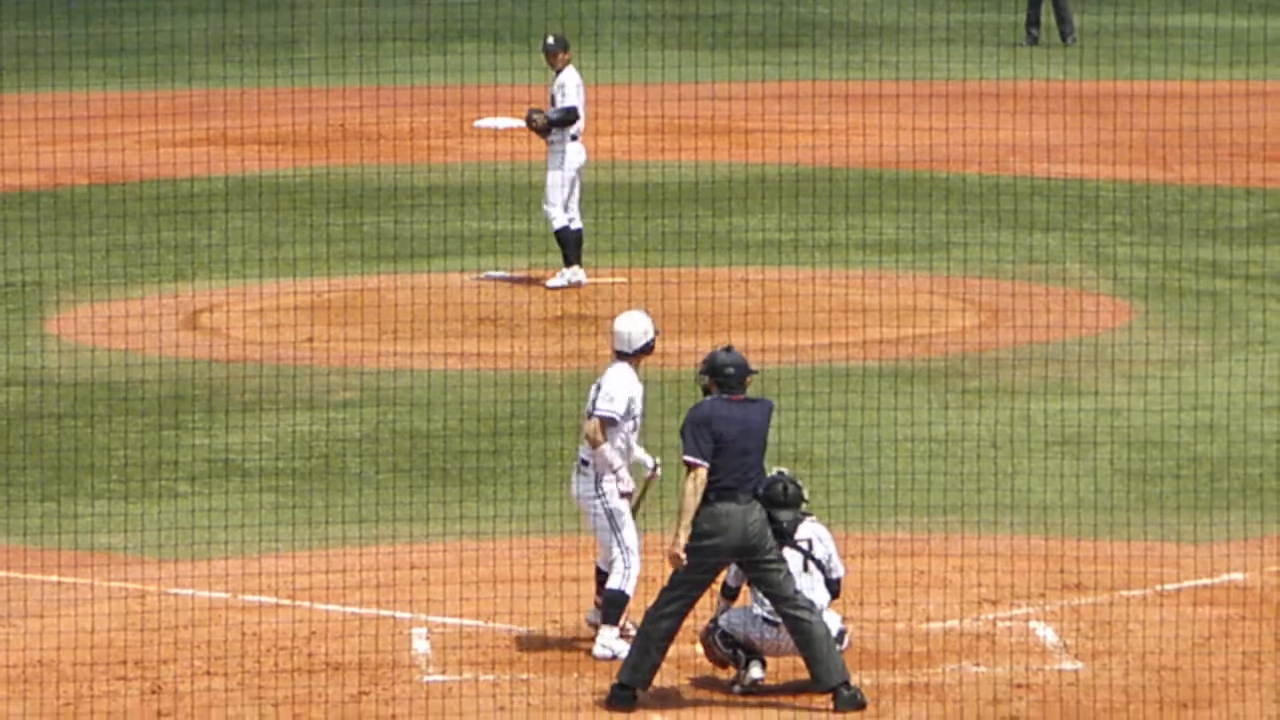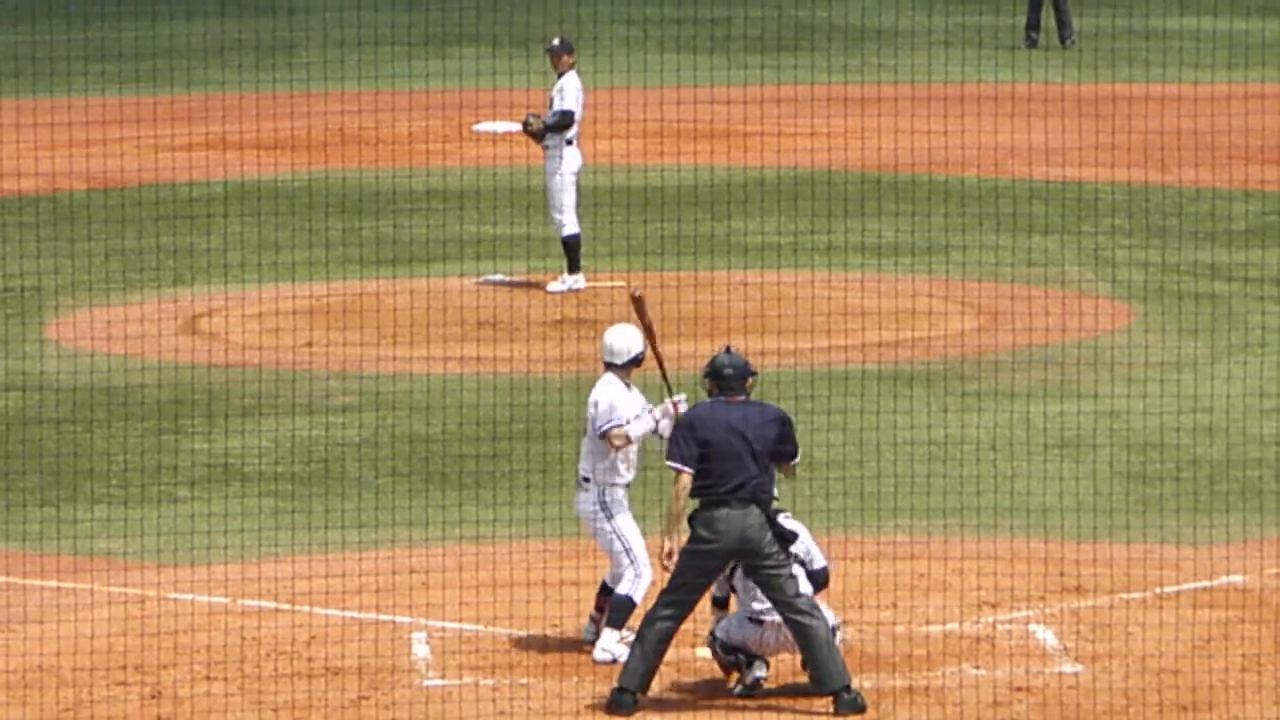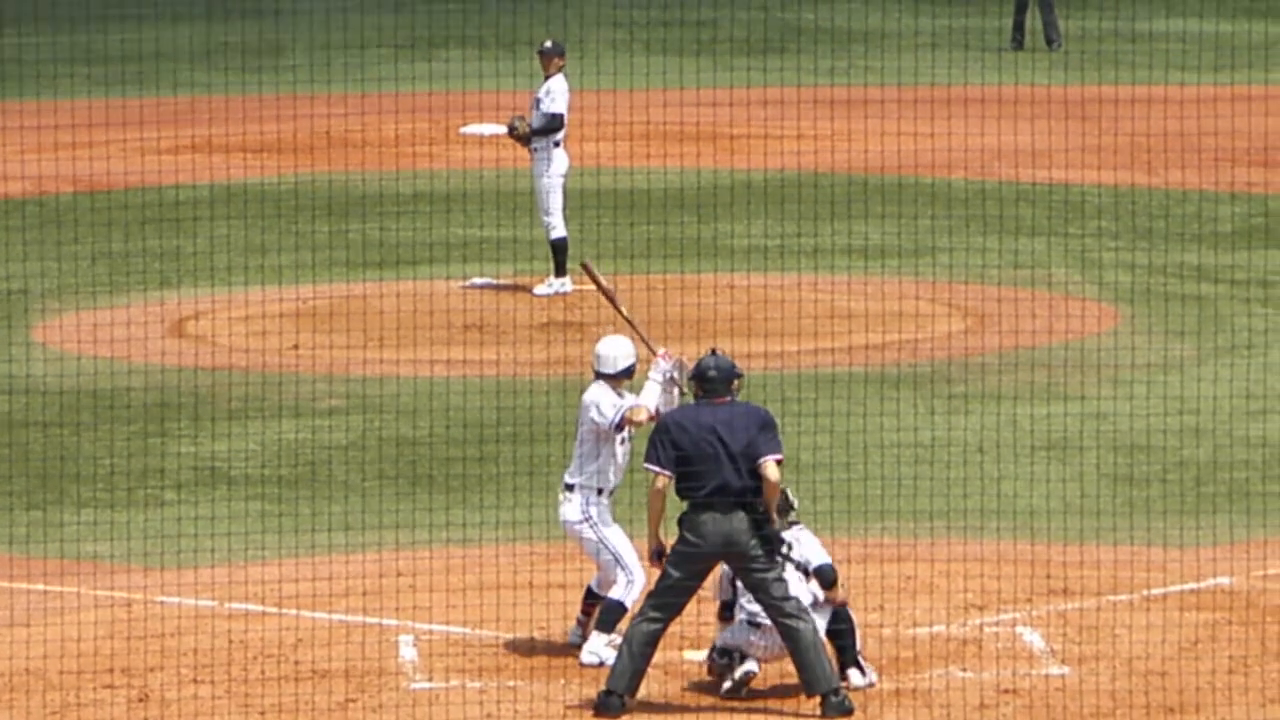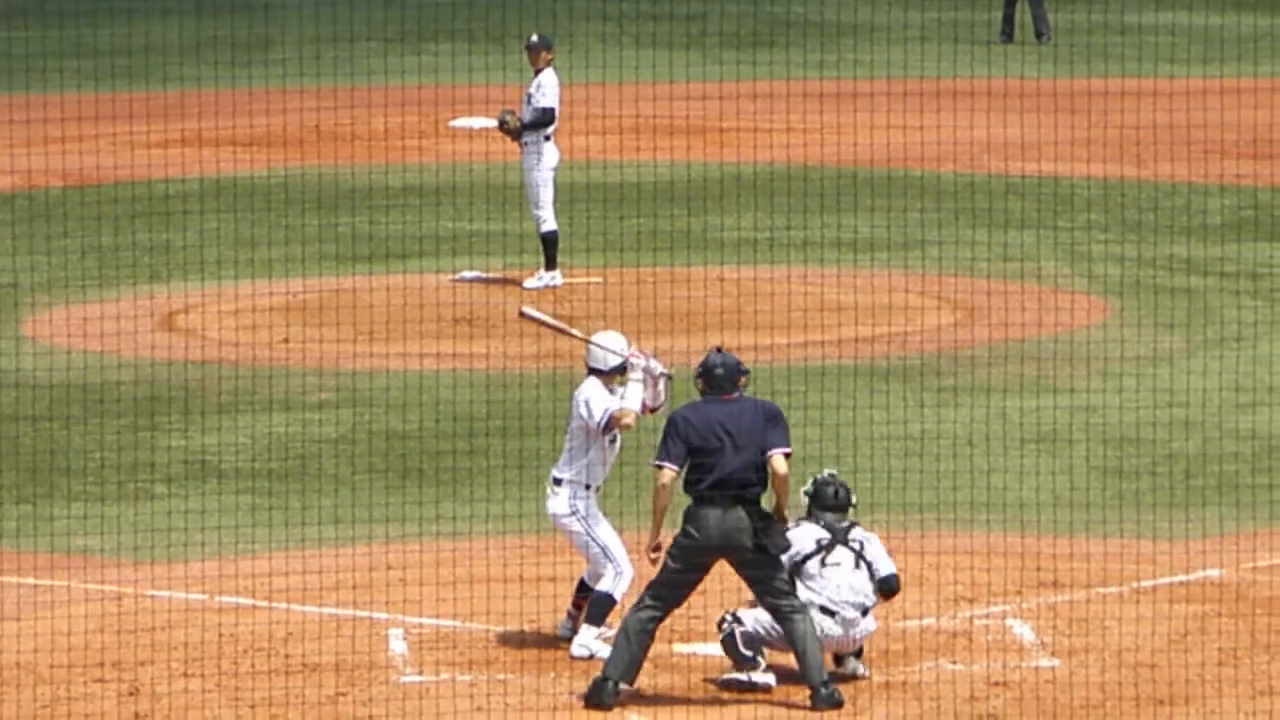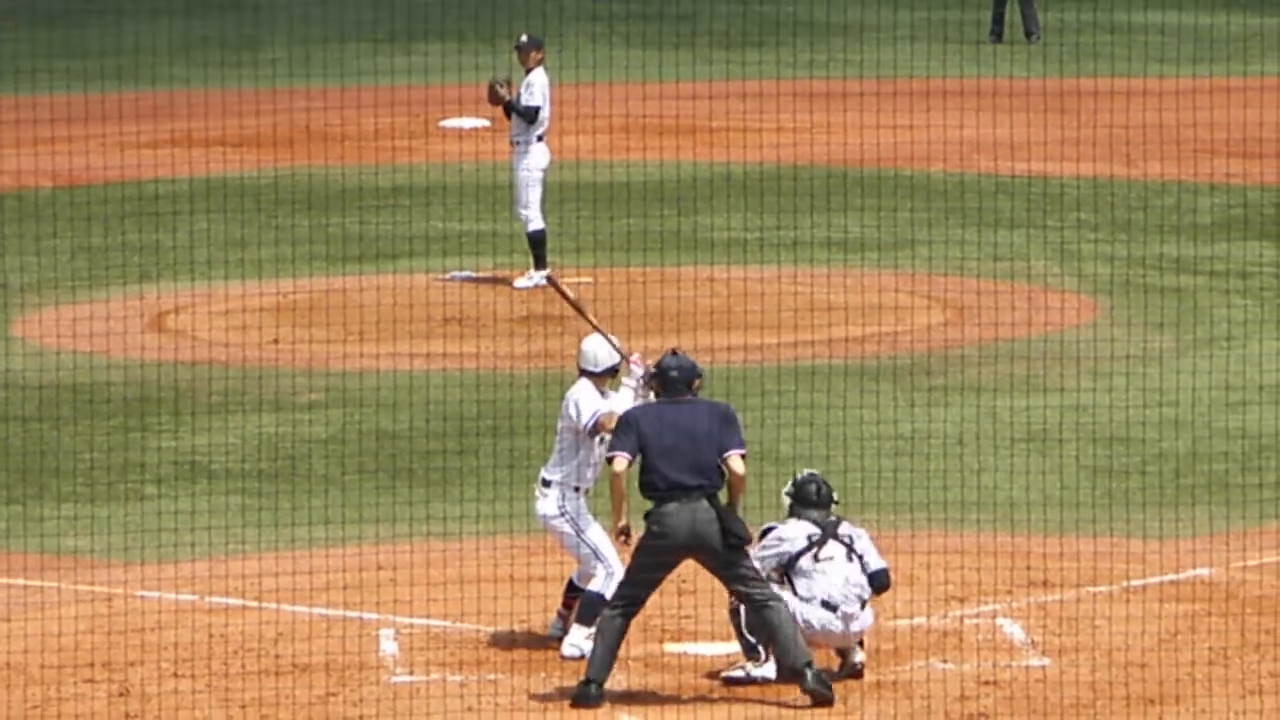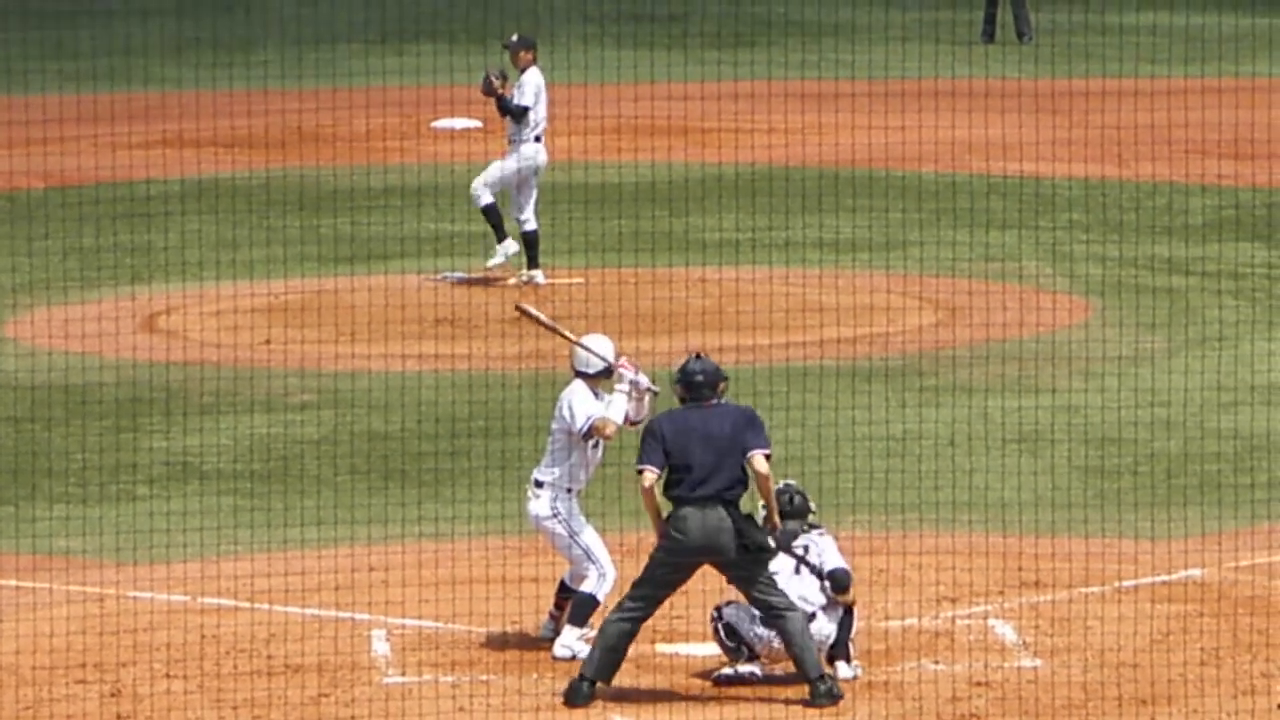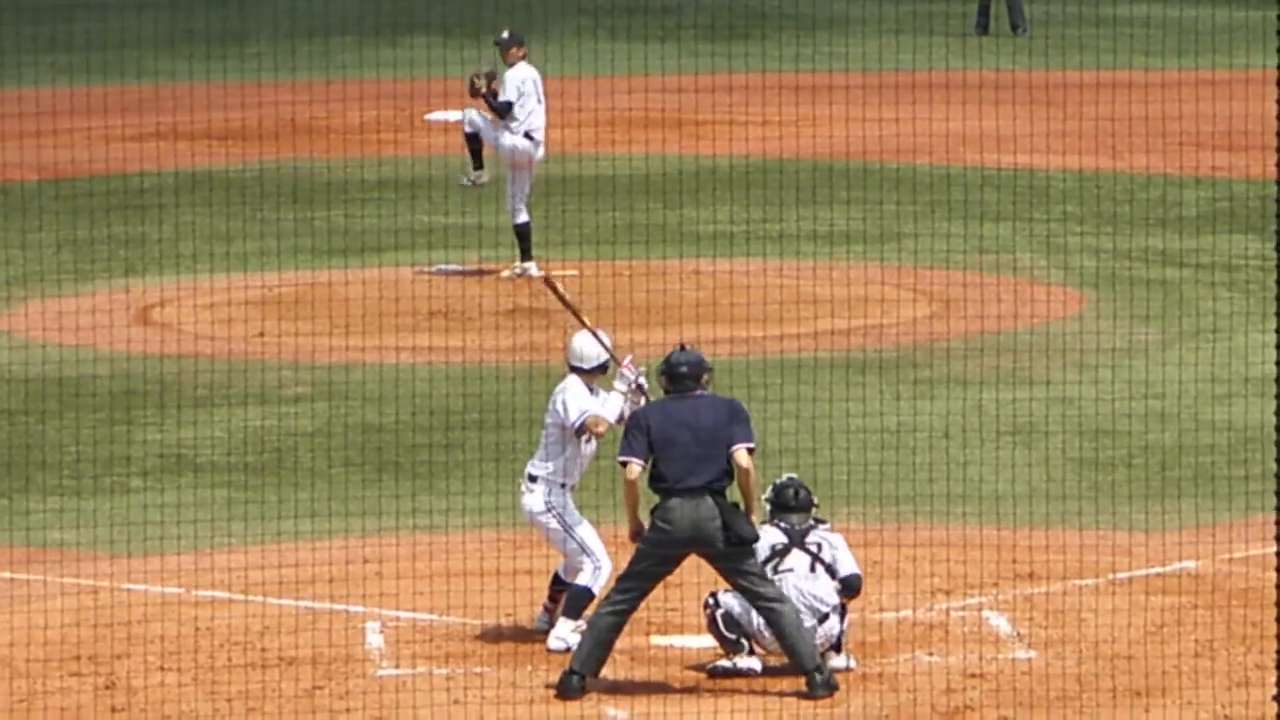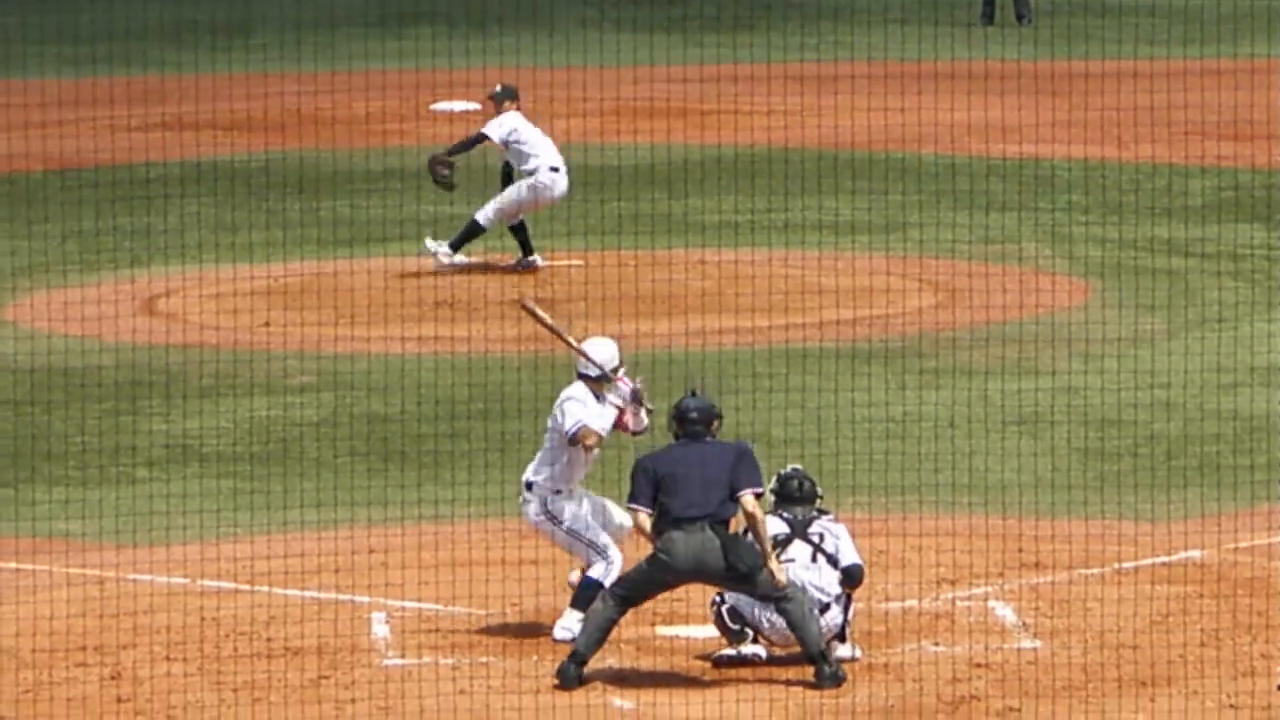
dt=0.5s
person 1, frame 1
left shoulder: (703, 414)
right shoulder: (764, 410)
left elbow: (698, 477)
left wrist: (680, 533)
left hip: (714, 520)
right hip: (754, 519)
left knee: (669, 607)
right knee: (795, 605)
left ankle: (626, 688)
right ankle: (841, 688)
person 1, frame 2
left shoulder: (695, 418)
right shoulder: (775, 418)
left elbow: (683, 483)
right elbow: (790, 470)
left wrist: (669, 538)
left hip: (711, 524)
right hip: (758, 523)
left knee: (666, 611)
right knee: (800, 610)
person 1, frame 3
left shoulder: (673, 421)
right shoulder: (757, 417)
left elbow: (660, 484)
right elbow: (771, 476)
left wrist: (654, 537)
right wrist: (769, 514)
left hip: (697, 527)
right hip: (745, 525)
left knee: (654, 613)
right knee: (789, 612)
person 1, frame 4
left shoulder: (683, 418)
right shoulder: (766, 412)
left elbow: (665, 479)
right elbow: (780, 469)
left wrist: (655, 532)
right wrist: (780, 508)
left hip: (700, 522)
right hip: (747, 521)
left knee: (653, 605)
right knee: (788, 607)
left ankle: (609, 684)
right ankle: (821, 688)
person 1, frame 5
left shoulder: (636, 417)
right shoulder: (719, 413)
left elbow: (618, 469)
right elbow: (738, 470)
left wrist: (619, 517)
right wrist: (732, 509)
left hip: (664, 520)
right hip: (710, 518)
left knee: (622, 605)
right knee: (762, 598)
left ankle: (592, 686)
right ankle: (808, 674)
person 1, frame 6
left shoulder: (661, 424)
right shoulder: (743, 417)
left elbow: (647, 482)
right elbow: (761, 469)
left wrist: (660, 528)
right wrist: (773, 513)
left hip: (682, 526)
right hip: (729, 525)
left knee: (633, 608)
right knee: (779, 607)
left ankle: (585, 683)
right ankle: (819, 684)
person 1, frame 7
left shoulder: (645, 415)
right shoulder: (729, 408)
left elbow: (631, 474)
right elbow: (744, 464)
left wrist: (633, 521)
right wrist: (749, 512)
left hip: (669, 517)
right hip: (716, 516)
left knee: (621, 599)
right knee: (768, 597)
left ankle: (576, 676)
right ankle: (816, 675)
person 1, frame 8
left shoulder: (651, 461)
right shoulder: (737, 452)
left elbow: (641, 521)
right elbow: (750, 508)
right wrist: (769, 558)
left hip: (672, 548)
right hip: (718, 547)
left knee: (614, 597)
right knee: (786, 592)
left ankle: (573, 666)
right ankle: (825, 667)
person 2, frame 1
left shoulder: (619, 376)
right shoulder: (622, 381)
right elbow: (593, 432)
left wrist: (643, 459)
right wrist: (621, 474)
left hip: (597, 479)
right hip: (601, 482)
left knee: (613, 549)
right knee: (627, 561)
left ankle: (603, 613)
right ankle: (607, 640)
person 2, frame 2
left shoulder: (628, 391)
right shoulder: (608, 392)
left elbow: (658, 426)
right elbow: (618, 440)
left wrist: (672, 412)
right wrist: (657, 416)
left hip: (610, 494)
right hip: (602, 496)
left knee: (624, 565)
right knee: (638, 571)
left ankle: (596, 627)
right ankle: (607, 645)
person 2, frame 3
left shoulder: (615, 396)
right shoulder: (598, 397)
left elbow: (662, 411)
right elbow: (639, 417)
left wrist: (668, 381)
right wrist: (655, 376)
left hip: (590, 503)
right hip: (585, 505)
left knee: (612, 568)
right knee: (631, 576)
left ankle: (583, 630)
right ankle: (595, 647)
person 2, frame 4
left shoulder: (609, 391)
right shoulder: (591, 394)
left elbow: (651, 404)
right elbow: (626, 420)
left wrist: (653, 378)
right wrist: (636, 377)
left hip: (577, 496)
right hip: (573, 498)
left knee: (603, 561)
right knee: (618, 569)
left ankle: (573, 624)
right ankle: (585, 641)
person 2, frame 5
left shoulder: (599, 395)
right shoulder: (582, 395)
right elbow: (612, 424)
left wrist: (640, 388)
right wrist: (629, 383)
left hip: (565, 498)
right hip: (562, 499)
left knee: (593, 561)
right knee: (609, 569)
left ankle: (564, 623)
right ankle: (575, 640)
person 2, frame 6
left shoulder: (594, 396)
right shoulder: (577, 397)
left elbow: (635, 417)
right elbow: (607, 430)
left wrist: (639, 392)
right wrist: (622, 388)
left hip: (558, 499)
right hip: (554, 501)
left knee: (585, 562)
right knee: (601, 571)
left ankle: (555, 624)
right ankle: (568, 642)
person 2, frame 7
left shoulder: (591, 393)
right shoulder: (571, 392)
left elbow: (630, 416)
right elbow: (598, 428)
left wrist: (635, 394)
right wrist: (620, 387)
left hip: (551, 493)
right hip: (547, 495)
left knee: (579, 555)
right knee: (597, 563)
left ankle: (550, 616)
right ankle: (562, 634)
person 2, frame 8
left shoulder: (600, 398)
right shoulder: (574, 400)
left elbow: (636, 428)
right elbow: (589, 441)
left wrist: (636, 407)
right wrist: (615, 401)
left hip: (563, 493)
right hip: (546, 500)
left knee: (620, 524)
right knee: (609, 559)
left ankle: (587, 583)
right ankle: (569, 625)
person 3, frame 1
left shoulder: (567, 79)
right shoulder: (563, 78)
left elbow: (571, 115)
left wrist: (546, 122)
right wrist: (546, 125)
left hip: (565, 151)
right hip: (566, 149)
left knee: (553, 208)
right knee: (570, 211)
left ankle: (572, 267)
right ankle: (575, 269)
person 3, frame 2
left shoulder: (568, 83)
right shoulder: (566, 82)
left elbow: (567, 119)
left wrist: (542, 128)
right wrist: (542, 130)
left hip: (562, 155)
right hip: (561, 153)
left knee: (563, 216)
right knee: (567, 215)
left ankle: (573, 275)
right ankle: (574, 274)
person 3, frame 3
left shoulder: (556, 85)
right shoulder: (548, 86)
left elbow: (556, 122)
left wrist: (530, 132)
right wrist: (529, 133)
left hip: (550, 157)
right hip: (543, 157)
left knee: (553, 218)
right knee: (552, 217)
left ankle: (561, 279)
right ankle: (560, 277)
person 3, frame 4
left shoulder: (546, 80)
right shoulder: (539, 80)
left elbow: (548, 117)
left wrist: (521, 127)
right wrist: (519, 127)
left hip: (539, 151)
right hip: (533, 150)
left knee: (543, 211)
right knee: (541, 212)
left ankle: (551, 272)
right ankle: (550, 270)
person 3, frame 5
left shoulder: (536, 79)
right shoulder: (530, 79)
left elbow: (530, 116)
right elbow: (515, 115)
left wrist: (508, 101)
right wrist: (506, 101)
left hip: (530, 152)
right hip: (525, 151)
left knee: (528, 212)
right knee: (531, 211)
left ankle: (541, 271)
right ankle: (540, 269)
person 3, frame 6
left shoulder: (529, 79)
right shoulder: (529, 79)
left elbow: (518, 116)
right elbow: (506, 112)
left wrist: (499, 94)
right wrist: (500, 95)
left hip: (524, 151)
right hip: (530, 151)
left knee: (479, 187)
right knee: (525, 213)
left ankle: (504, 243)
right ankle: (533, 270)
person 3, frame 7
left shoulder: (513, 74)
right shoulder: (531, 73)
left elbow: (502, 112)
left wrist: (484, 93)
right wrist: (492, 93)
left hip: (518, 144)
right hip: (534, 148)
left knee: (471, 115)
right knee: (517, 205)
left ankle: (477, 173)
right ankle: (527, 263)
person 3, frame 8
left shoulder: (507, 120)
right shoulder: (516, 126)
left elbow: (476, 140)
right elbow: (508, 169)
left wrist: (445, 154)
right wrist: (504, 199)
left hip: (545, 180)
right hip: (555, 180)
left knee: (492, 210)
right knee: (508, 210)
left ankle: (450, 251)
right ankle: (529, 257)
person 4, frame 1
right shoulder: (818, 531)
left elbow: (729, 591)
right elbow: (835, 589)
left wrist: (717, 623)
left hip: (766, 634)
left knee: (716, 631)
right knee: (836, 627)
left ankle: (750, 664)
person 4, frame 2
right shoulder: (791, 526)
left elbow: (719, 600)
right elbow: (821, 578)
left wrist: (717, 636)
left hip: (757, 633)
left knee: (719, 637)
right knee: (828, 623)
left ankle: (751, 666)
person 4, frame 3
right shoulder: (800, 536)
left elbow: (726, 608)
right elbow: (828, 576)
left wrist: (723, 644)
right wrist: (835, 596)
left hip: (757, 640)
left knee: (719, 656)
right knee: (835, 605)
left ankle: (740, 666)
right ankle: (855, 671)
person 4, frame 4
left shoulder: (798, 533)
right shoulder: (866, 537)
right elbow: (890, 586)
left hip: (816, 627)
right hip: (858, 634)
left knee: (731, 624)
left ankle: (755, 670)
right ankle: (851, 660)
person 4, frame 5
left shoulder: (788, 531)
right shoulder: (853, 532)
right elbow: (881, 581)
left hip: (817, 625)
right hip: (856, 627)
left ankle: (759, 662)
right ankle: (852, 652)
person 4, frame 6
right shoulder: (821, 540)
right elbow: (841, 581)
right wrist: (843, 598)
left hip: (770, 642)
right hip: (817, 635)
left knee: (722, 613)
right knee: (844, 605)
left ankle: (746, 662)
right ankle: (842, 662)
person 4, frame 7
left shoulder: (761, 536)
right shoulder: (831, 537)
right elbow: (853, 586)
right wrist: (839, 595)
left hip: (774, 634)
right hip: (822, 635)
left knee: (716, 602)
right knee: (839, 599)
left ankle: (743, 655)
right ankle: (834, 653)
person 4, frame 8
left shoulder: (763, 527)
right shoulder: (834, 528)
right elbow: (855, 577)
left hip: (777, 626)
right hip: (825, 625)
left knee: (722, 602)
right knee: (844, 589)
left ankle: (746, 644)
right ankle: (839, 644)
